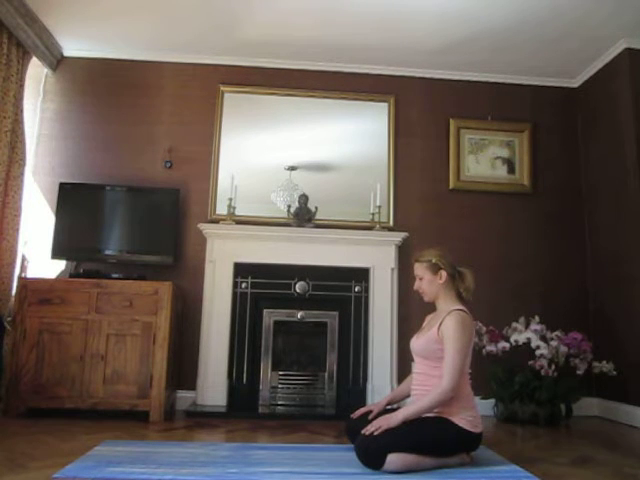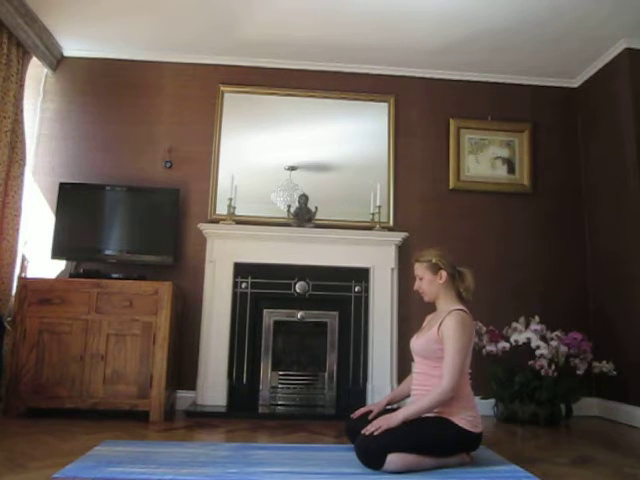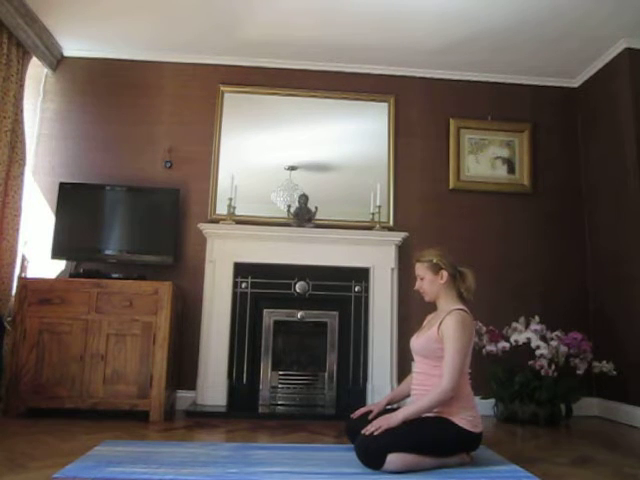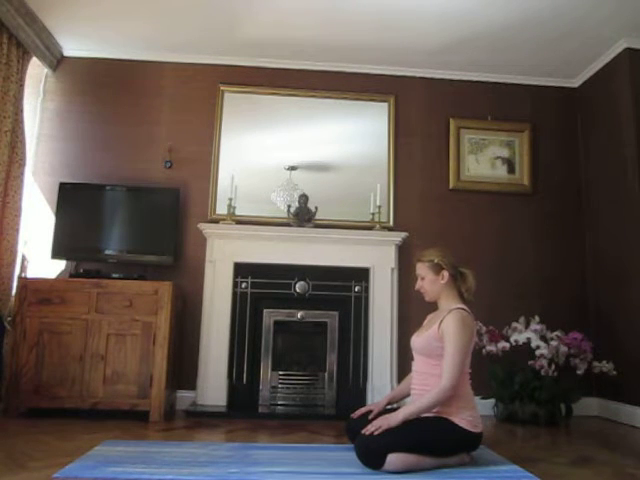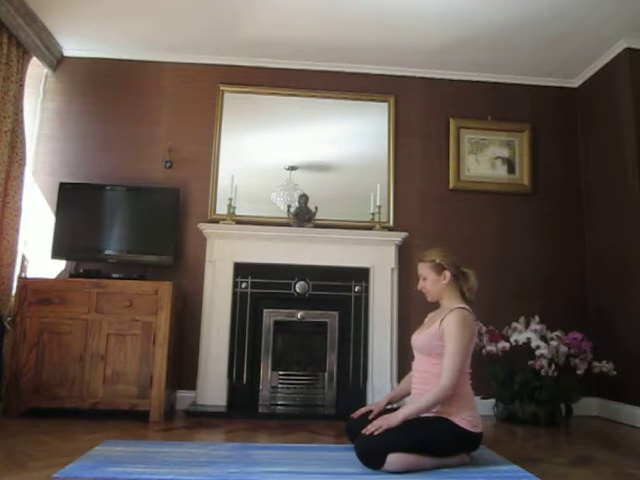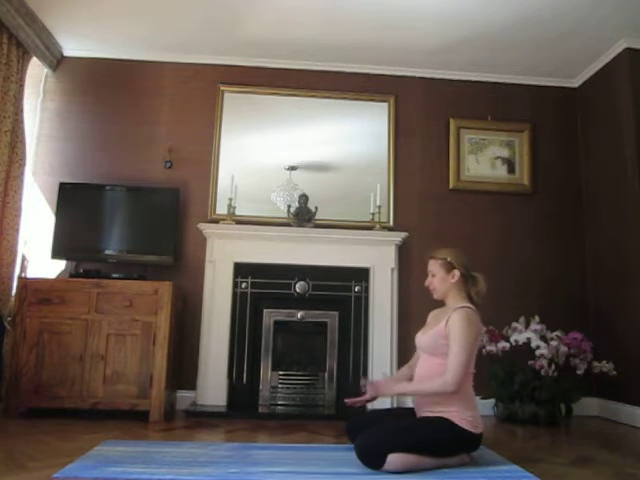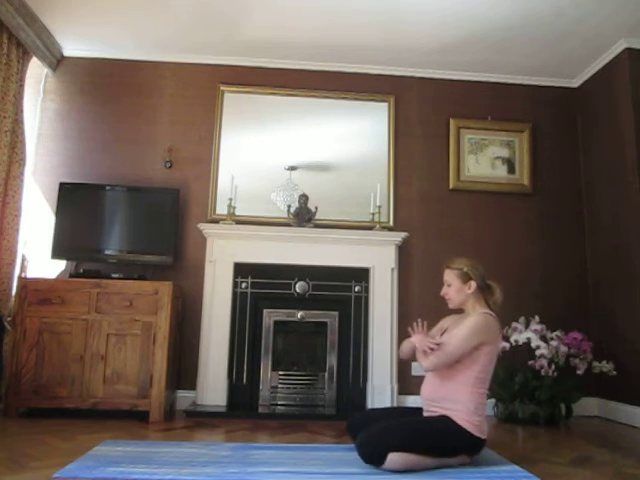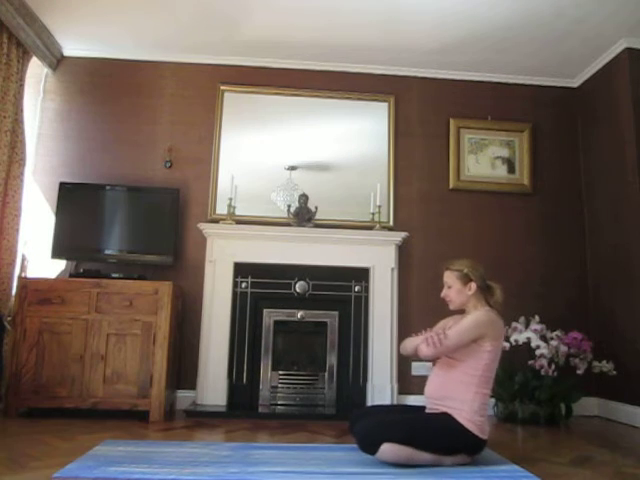
dt=0.4s
person 1, frame 1
left shoulder: (456, 319)
right shoulder: (431, 319)
left elbow: (448, 387)
left wrist: (398, 416)
right wrist: (385, 401)
left hip: (454, 424)
right hip: (429, 414)
left knee: (369, 450)
right knee: (356, 426)
left ankle: (452, 457)
right ankle: (442, 452)
person 1, frame 2
left shoulder: (456, 319)
right shoulder: (431, 319)
left elbow: (448, 388)
left wrist: (398, 416)
right wrist: (385, 402)
left hip: (454, 424)
right hip: (429, 414)
left knee: (369, 450)
right knee: (356, 426)
left ankle: (452, 457)
right ankle: (441, 452)
person 1, frame 3
left shoulder: (456, 319)
right shoulder: (432, 318)
left elbow: (448, 387)
left wrist: (398, 416)
right wrist: (385, 401)
left hip: (454, 424)
right hip: (428, 414)
left knee: (368, 450)
right knee: (356, 426)
left ankle: (451, 457)
right ankle: (443, 451)
person 1, frame 4
left shoulder: (457, 318)
right shoulder: (433, 318)
left elbow: (447, 386)
right elbow: (419, 373)
left wrist: (399, 416)
right wrist: (385, 401)
left hip: (454, 424)
right hip: (428, 414)
left knee: (368, 450)
right knee: (356, 426)
left ankle: (451, 457)
right ankle: (441, 451)
person 1, frame 5
left shoulder: (458, 317)
right shoulder: (433, 317)
left elbow: (447, 385)
right elbow: (419, 371)
left wrist: (399, 416)
right wrist: (386, 401)
left hip: (454, 425)
right hip: (429, 415)
left knee: (368, 449)
right knee: (356, 427)
left ankle: (451, 457)
right ankle: (442, 451)
person 1, frame 6
left shoulder: (463, 316)
right shoulder: (435, 315)
left elbow: (451, 383)
right elbow: (416, 366)
left wrist: (396, 388)
right wrist: (379, 389)
left hip: (455, 425)
right hip: (428, 415)
left knee: (368, 449)
right knee: (356, 427)
left ankle: (450, 458)
right ankle: (443, 451)
person 1, frame 7
left shoulder: (482, 322)
right shoulder: (453, 321)
left elbow: (430, 363)
right elbow: (404, 352)
left wrist: (420, 345)
right wrist: (417, 341)
left hip: (461, 428)
right hip: (436, 416)
left knee: (370, 447)
right knee: (357, 424)
left ankle: (450, 458)
person 1, frame 8
left shoulder: (485, 319)
right shoulder: (454, 322)
left elbow: (428, 351)
right elbow: (405, 348)
left wrist: (426, 342)
right wrist: (424, 339)
left hip: (463, 427)
right hip: (441, 415)
left knee: (368, 434)
right knee: (360, 419)
left ankle: (447, 457)
right ankle: (445, 450)
